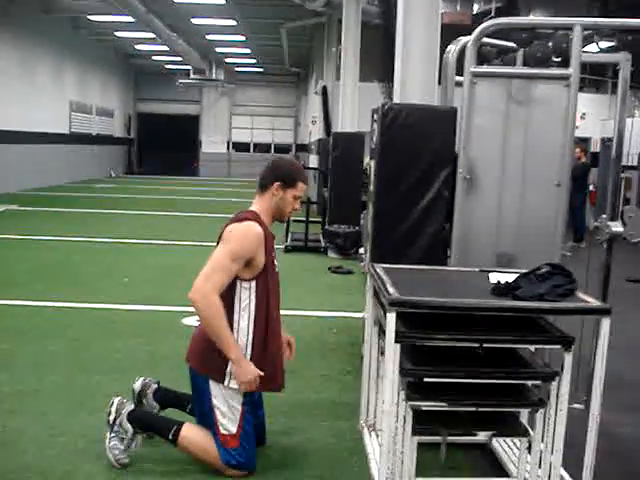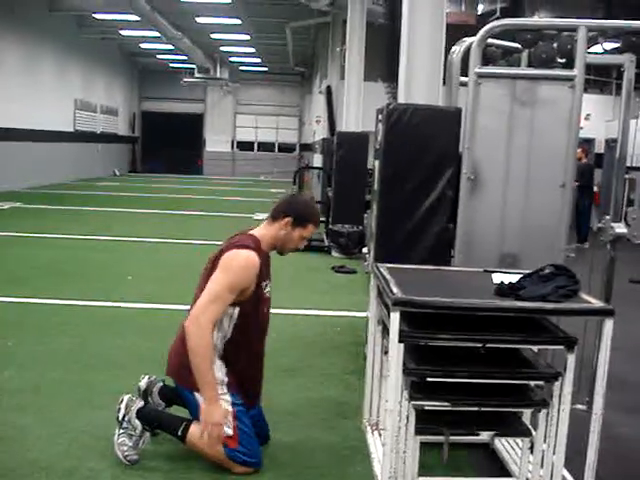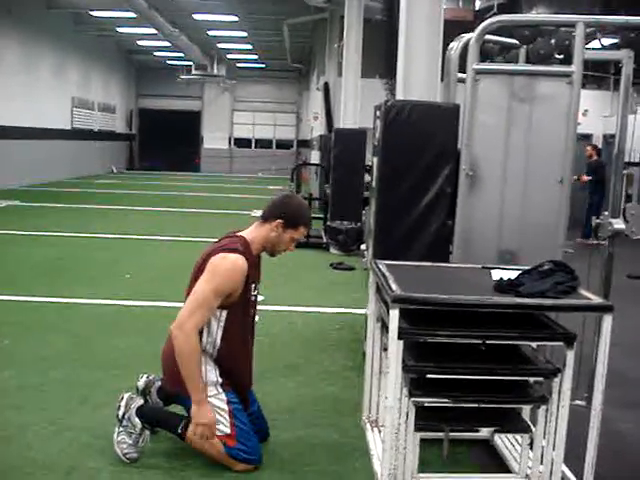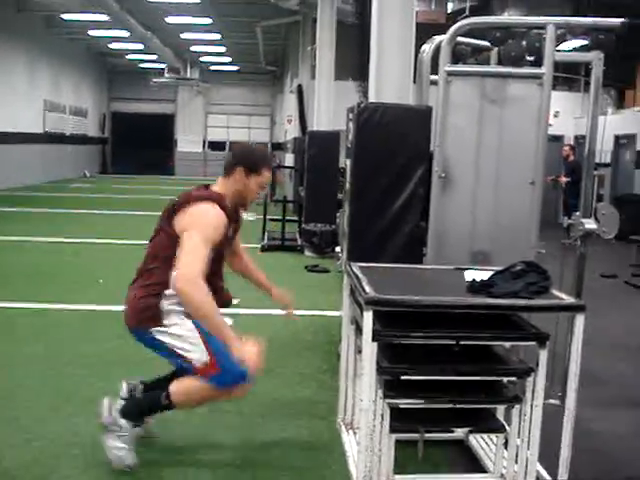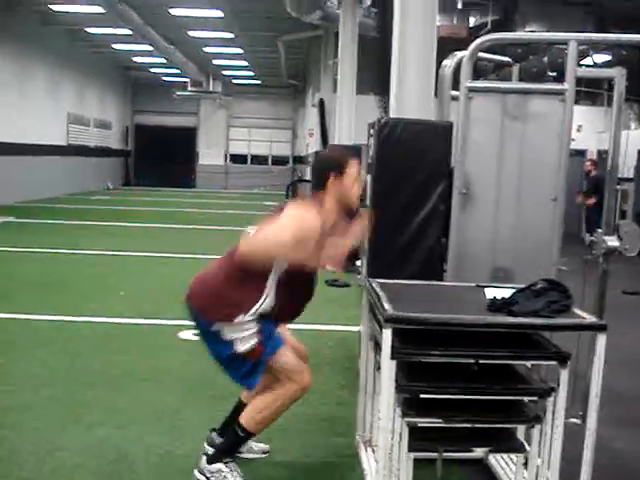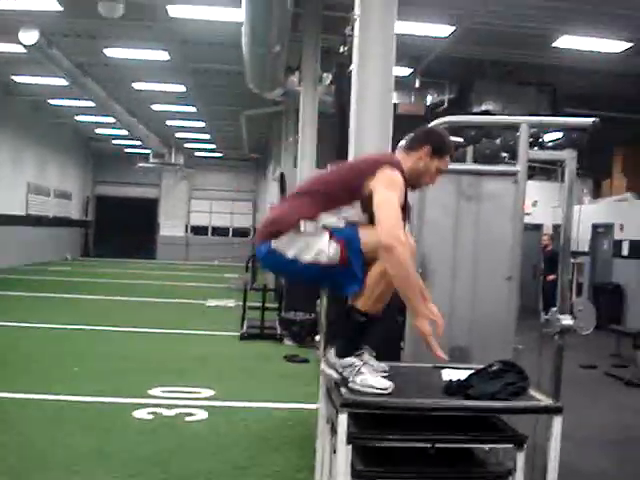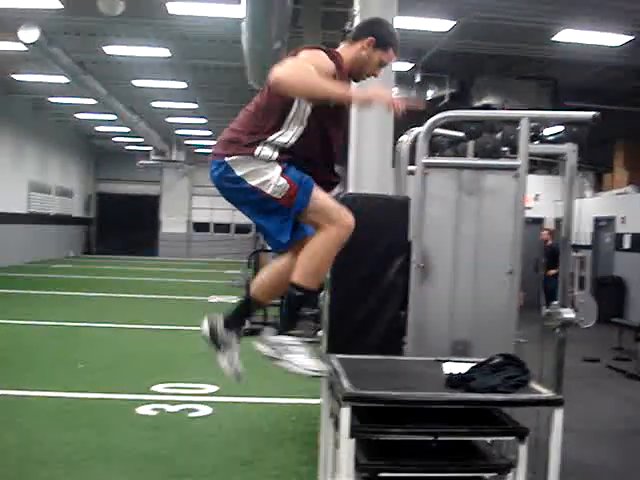
dt=0.7s
person 1, frame 1
left shoulder: (259, 230)
right shoulder: (248, 230)
right elbow: (201, 295)
left wrist: (276, 333)
right wrist: (238, 359)
left hip: (232, 357)
right hip: (222, 362)
left knee: (253, 436)
right knee: (238, 464)
left ankle: (157, 395)
right ankle: (136, 418)
person 1, frame 2
left shoulder: (257, 250)
right shoulder: (245, 258)
right elbow: (197, 324)
right wrist: (210, 401)
left hip: (227, 361)
right hip: (204, 366)
left knee: (259, 435)
right knee: (245, 460)
left ankle: (162, 394)
right ankle: (145, 416)
person 1, frame 3
left shoulder: (246, 251)
right shoulder: (233, 262)
right elbow: (182, 329)
left wrist: (242, 364)
right wrist: (200, 401)
left hip: (220, 363)
right hip: (200, 368)
left knee: (259, 432)
right knee: (246, 458)
left ankle: (161, 392)
right ankle: (143, 413)
person 1, frame 4
left shoulder: (224, 208)
right shoulder: (209, 213)
left elbow: (235, 256)
right elbow: (186, 282)
left wrist: (271, 289)
right wrist: (235, 343)
left hip: (173, 307)
right hip: (157, 310)
left knee: (235, 372)
right knee: (233, 380)
left ankle: (139, 394)
right ankle: (128, 411)
person 1, frame 5
left shoulder: (312, 214)
right shoulder: (308, 218)
right elbow: (249, 249)
left wrist: (346, 239)
right wrist: (321, 255)
left hip: (233, 303)
right hip: (219, 307)
left knee: (297, 357)
right knee: (298, 379)
left ankle: (225, 437)
person 1, frame 6
left shoulder: (385, 175)
right shoulder: (390, 176)
left elbow: (401, 247)
right elbow: (392, 246)
left wrist: (424, 301)
right wrist: (419, 314)
left hip: (286, 237)
right hip: (284, 241)
right knee: (389, 251)
left ankle: (348, 350)
right ankle: (344, 355)
person 1, frame 7
left shoulder: (332, 71)
right shoulder: (321, 61)
left elbow: (314, 124)
right elbow: (282, 78)
right wrist: (360, 96)
left hip: (252, 160)
right hip: (243, 160)
left knee: (298, 251)
right knee: (339, 223)
left ankle: (227, 325)
right ankle: (285, 332)
